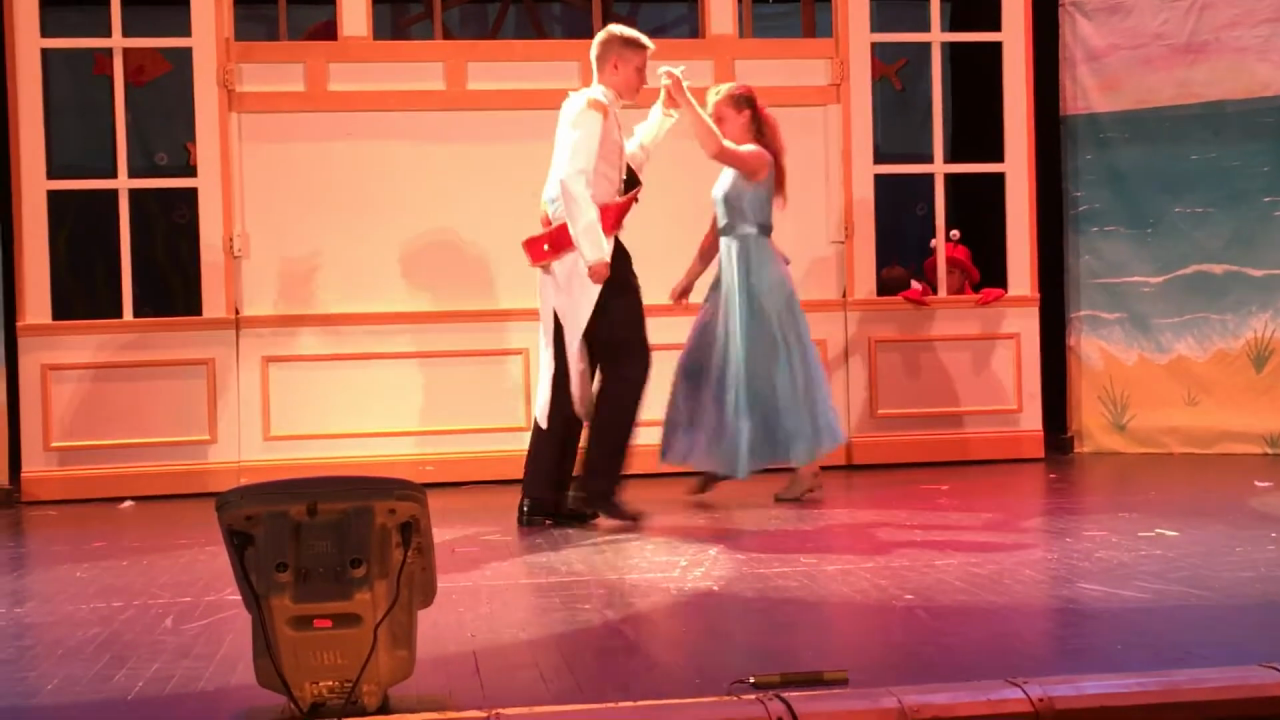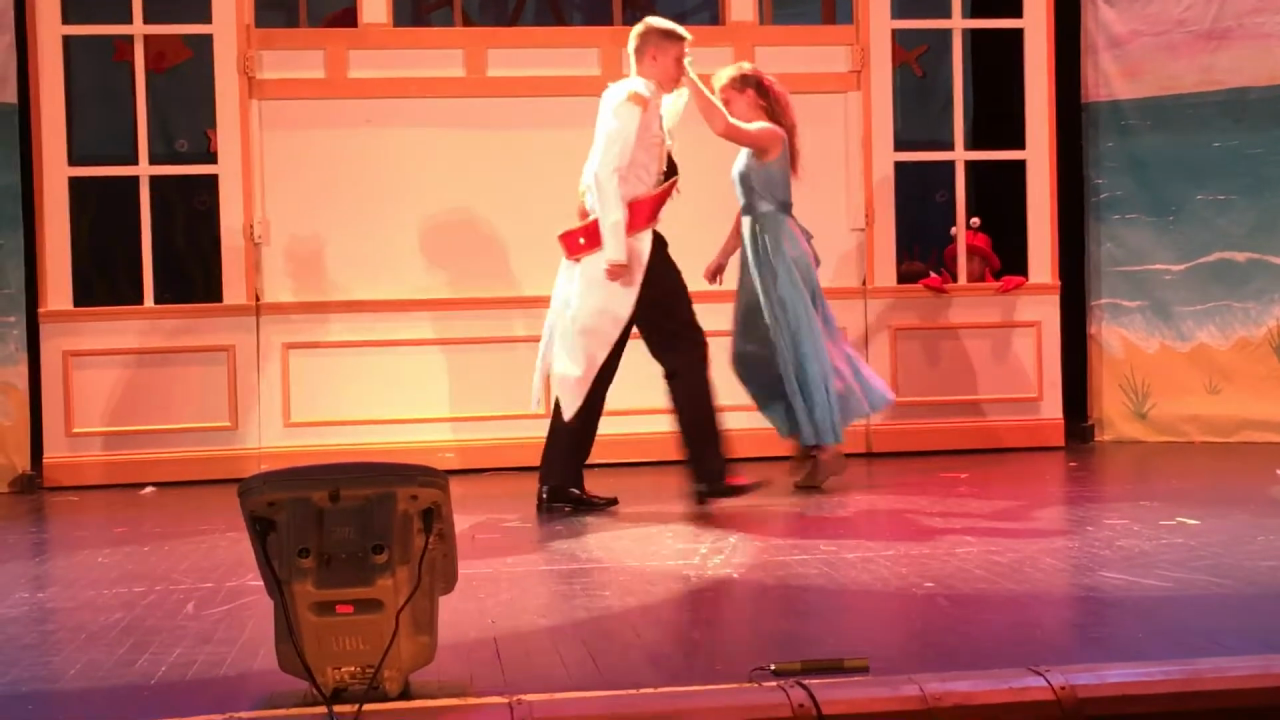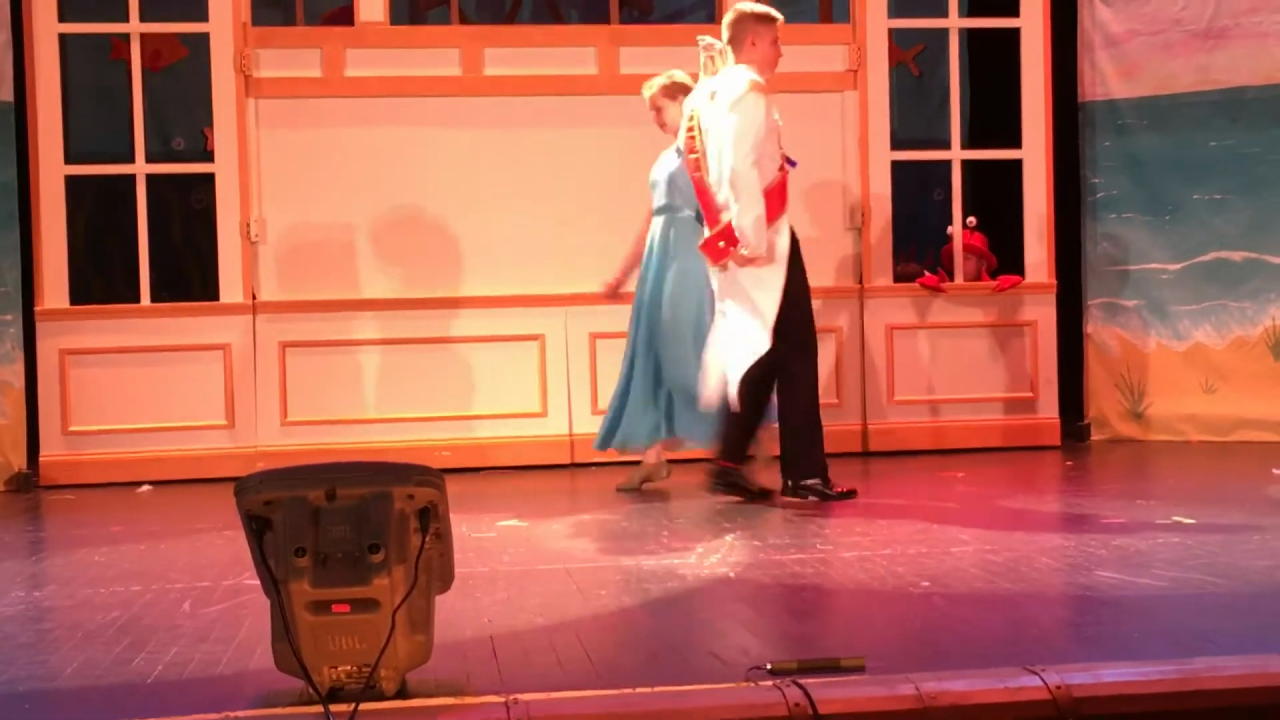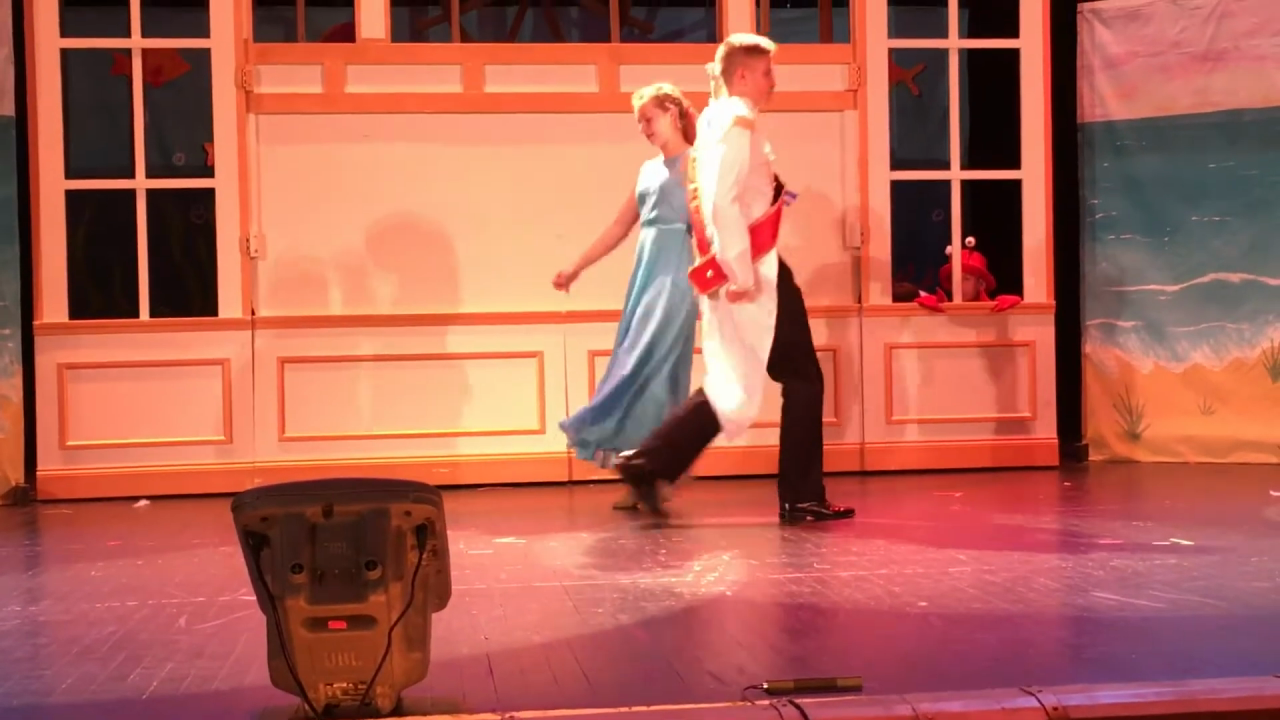
dt=0.5s
person 1, frame 1
left shoulder: (597, 113)
right shoulder: (591, 108)
left elbow: (627, 160)
right elbow: (572, 180)
left wrist: (664, 112)
right wrist: (595, 249)
left hip: (578, 255)
right hip: (590, 256)
left knee: (570, 373)
right knee: (627, 364)
left ankle: (544, 496)
right ankle: (598, 488)
person 1, frame 2
left shoulder: (634, 102)
right shoulder: (632, 100)
left elbow: (653, 155)
right elbow: (604, 173)
left wrist: (685, 93)
right wrist: (619, 248)
left hip: (621, 245)
right hip: (628, 245)
left knee: (592, 361)
right knee: (684, 348)
left ankle: (559, 482)
right ankle: (707, 472)
person 1, frame 3
left shoulder: (711, 92)
right shoulder: (749, 89)
right elbow: (742, 167)
right wrist: (755, 238)
left hip: (733, 235)
right hip: (761, 235)
left knee: (760, 350)
right knee: (792, 350)
left ankle: (733, 460)
right ankle: (804, 473)
person 1, frame 4
left shoulder: (715, 121)
right shoulder: (738, 123)
right elbow: (722, 203)
right wrist: (742, 274)
left hip: (736, 268)
right hip: (753, 268)
left knee: (736, 382)
right knee: (802, 376)
left ankle: (649, 461)
right ankle: (801, 497)
person 2, frame 1
left shoulder: (757, 157)
right shoulder: (731, 170)
left elbow: (716, 148)
left wrist: (685, 101)
right wrist: (690, 276)
left hip: (757, 272)
right hip: (733, 273)
left knee: (771, 366)
right knee: (711, 365)
left ankle: (804, 467)
right ankle: (718, 460)
person 2, frame 2
left shoulder: (769, 135)
right shoulder: (752, 146)
left elbow: (723, 127)
left wrist: (690, 81)
right wrist: (723, 256)
left hip: (778, 249)
right hip: (760, 252)
left knee: (800, 348)
right knee: (752, 354)
left ankle: (825, 447)
right ankle: (813, 441)
person 2, frame 3
right shoulder: (667, 157)
right wrist: (624, 272)
left hip: (686, 259)
right hip: (660, 258)
left knee: (688, 355)
right knee: (649, 354)
right ankle: (655, 455)
person 2, frame 4
right shoulder: (649, 169)
right elbow: (619, 227)
right wrist: (576, 267)
left hip: (673, 272)
right hip: (646, 270)
left knee: (649, 365)
right knee: (638, 367)
